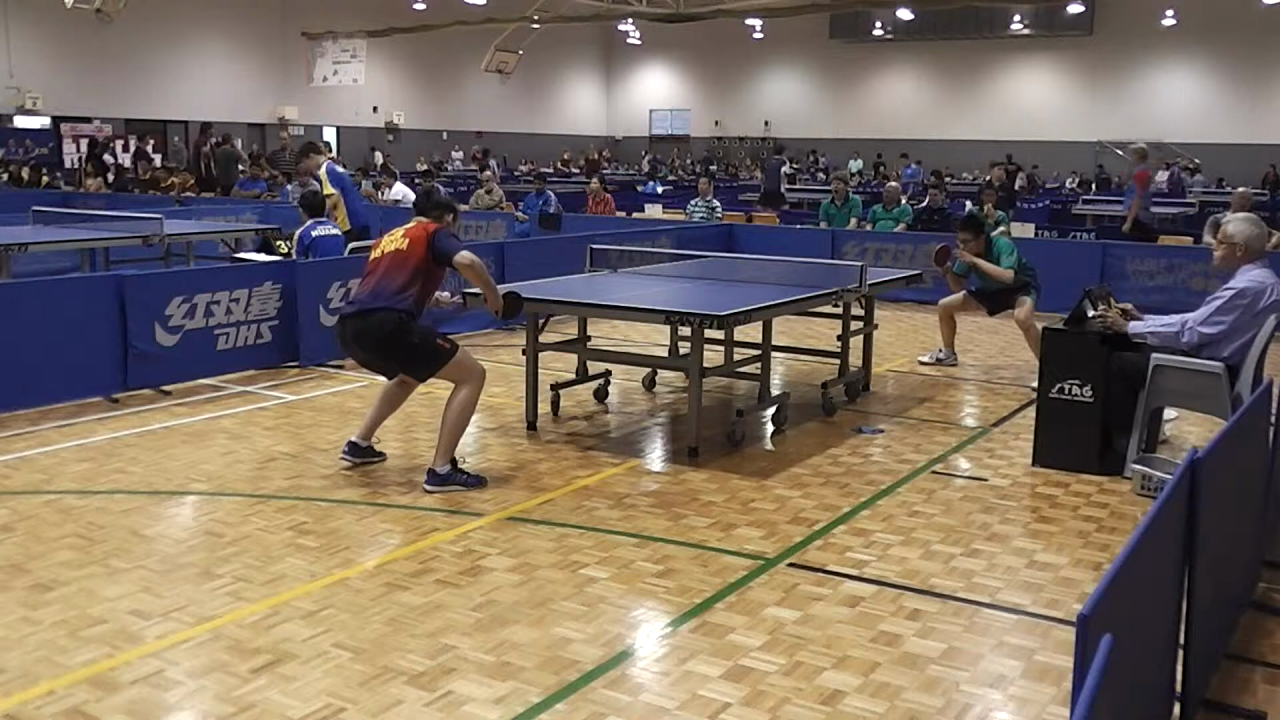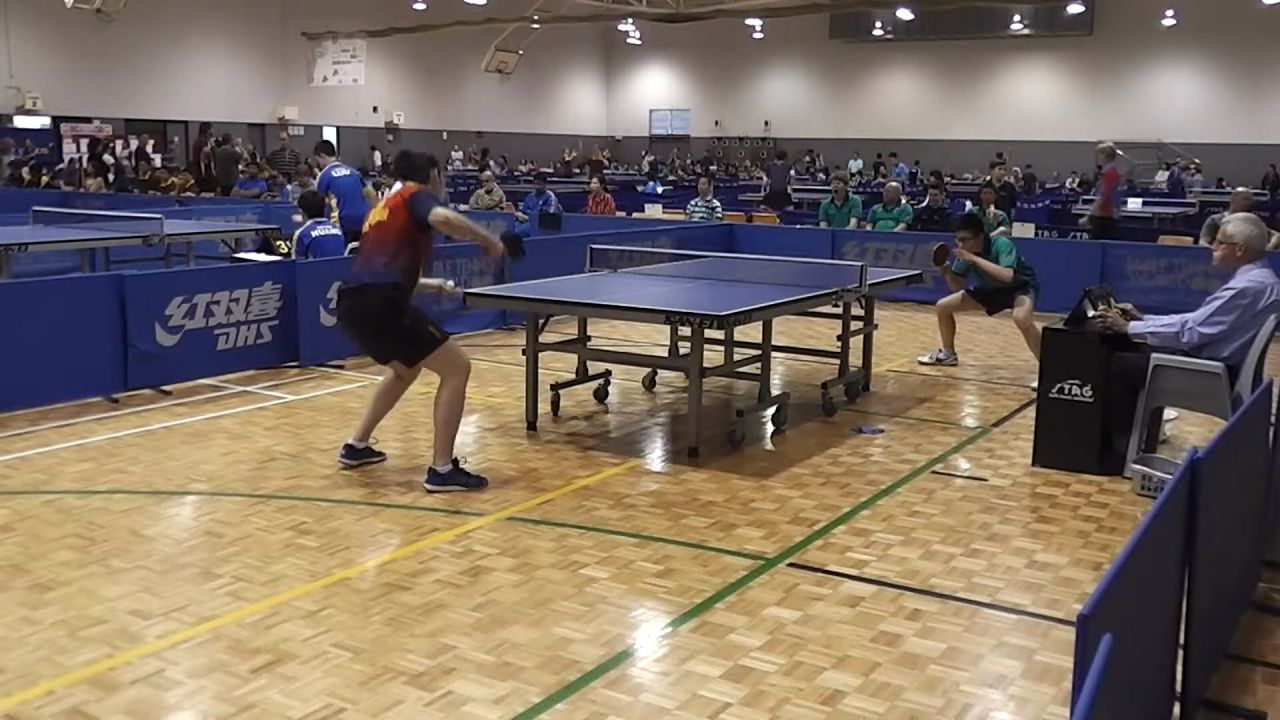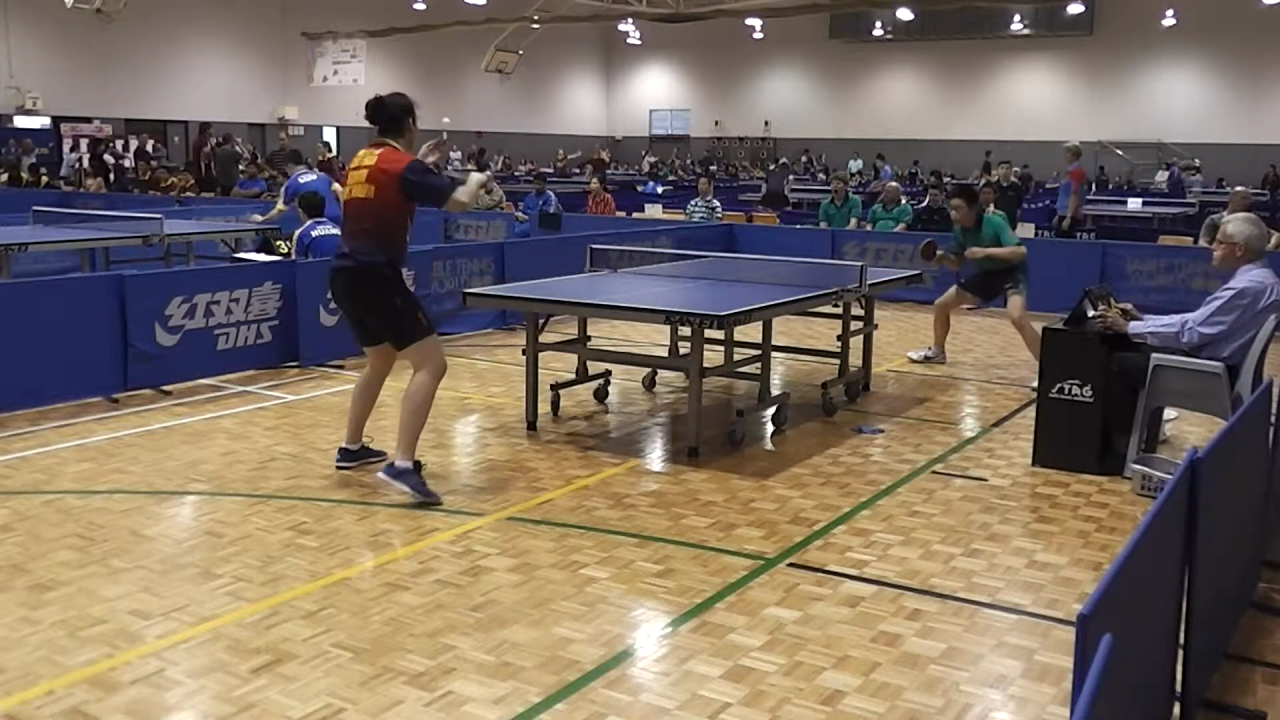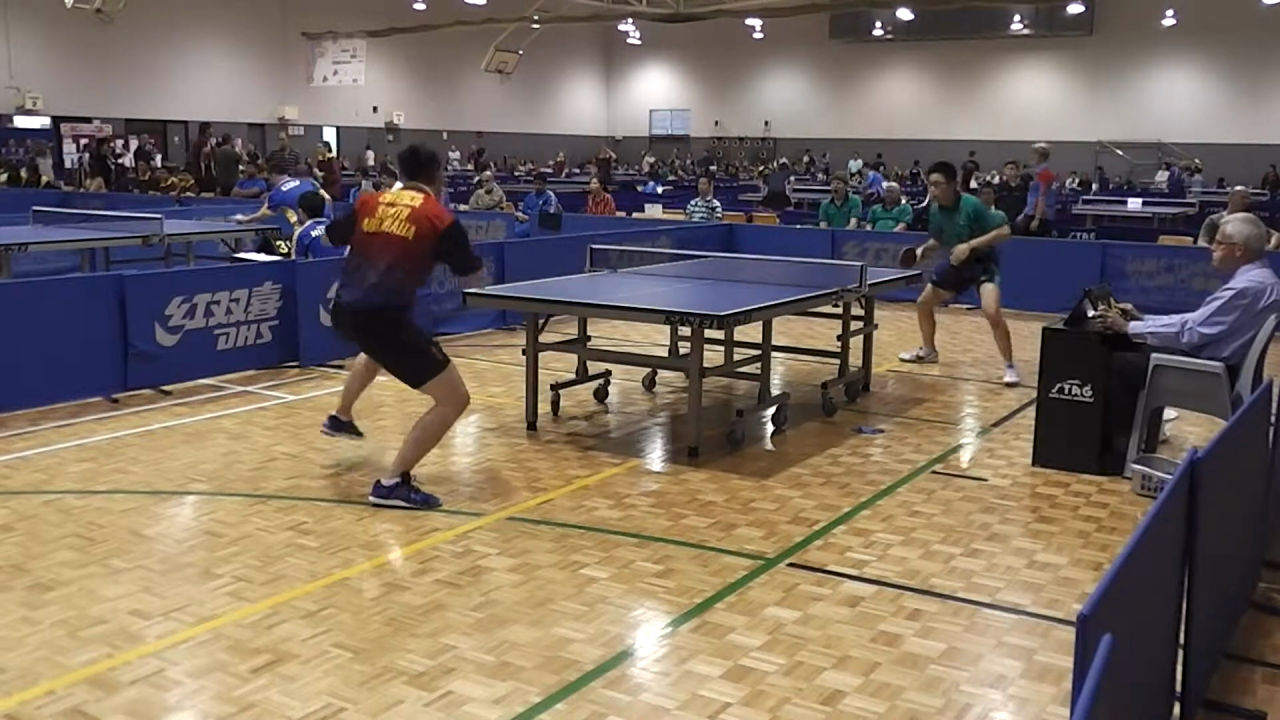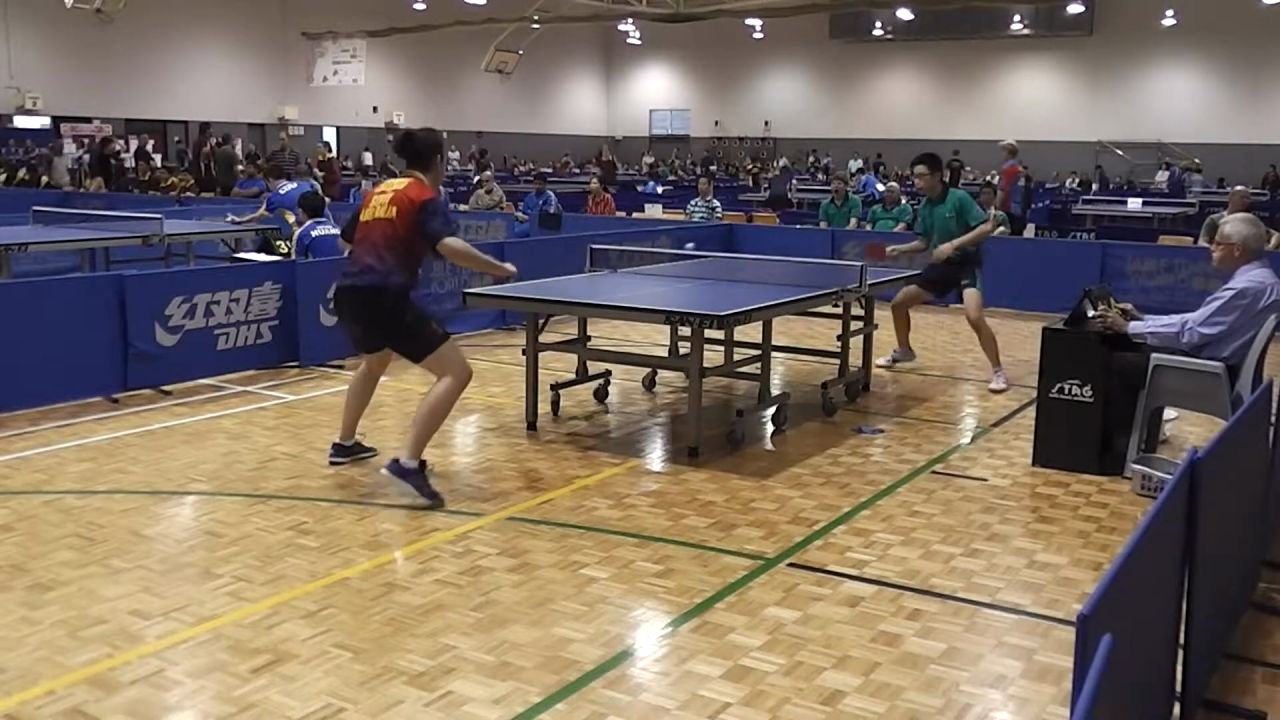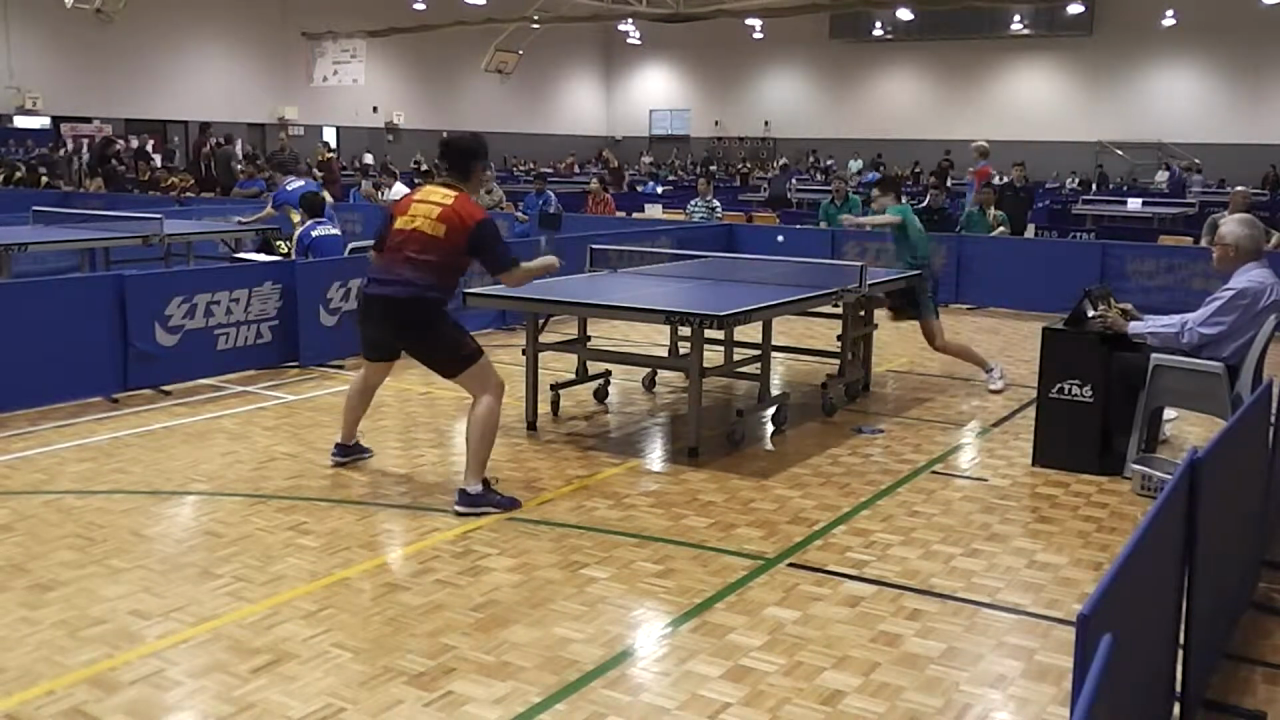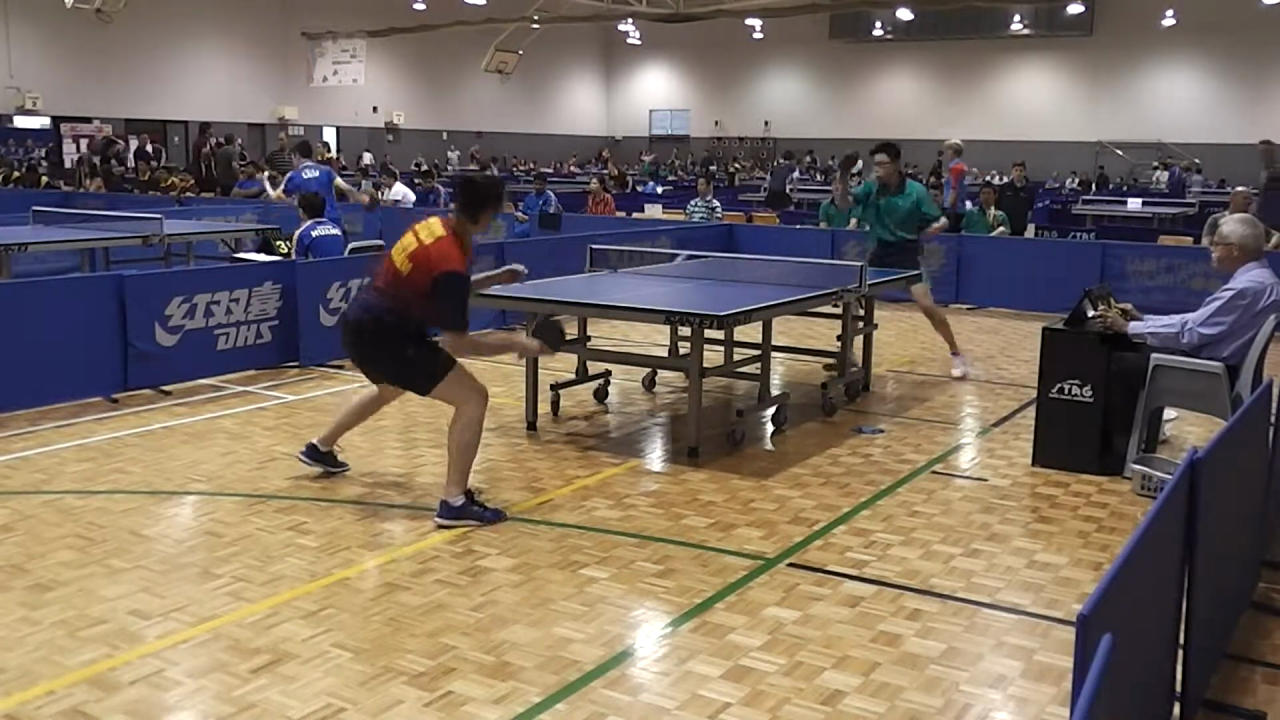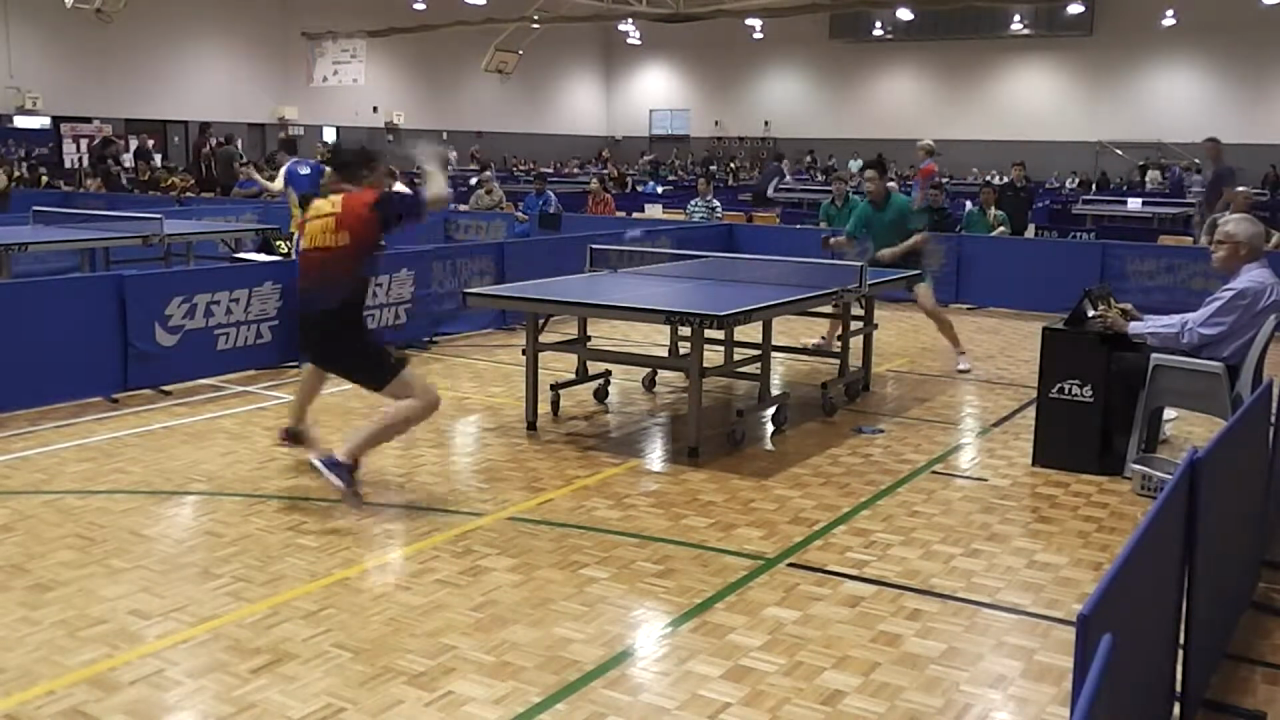
dt=0.4s
person 1, frame 1
left shoulder: (389, 237)
right shoulder: (436, 233)
right elbow: (466, 261)
left wrist: (425, 297)
right wrist: (492, 295)
left hip: (350, 328)
right hip: (386, 327)
left knee: (408, 375)
right knee: (472, 375)
left ankle: (359, 444)
right ankle: (441, 470)
person 1, frame 2
left shoulder: (386, 206)
right shoulder: (418, 197)
right elbow: (442, 218)
left wrist: (429, 284)
right wrist: (489, 240)
left hip: (351, 305)
right hip: (378, 304)
left knee: (406, 369)
right knee: (456, 368)
left ankle: (357, 445)
right ankle: (442, 469)
person 1, frame 3
left shoulder: (360, 162)
right shoulder: (403, 165)
right elbow: (457, 201)
right wrist: (476, 179)
left hip: (347, 276)
right hip: (376, 278)
left knee: (380, 361)
right knee: (430, 365)
left ankle: (351, 447)
right ankle: (402, 464)
person 1, frame 4
left shoulder: (368, 201)
right shoulder: (440, 218)
left elbow: (333, 238)
right elbow: (473, 274)
left hip: (345, 310)
right hip: (384, 316)
left knee: (378, 351)
right knee: (454, 398)
left ankle: (341, 416)
right ankle: (391, 483)
person 1, frame 5
left shoulder: (378, 193)
right shoulder: (425, 199)
left elbow: (349, 238)
right elbow: (450, 247)
right wrist: (500, 269)
left hip: (348, 294)
right hip: (383, 298)
left knee: (375, 361)
right knee: (456, 374)
left ankle: (345, 443)
right ankle: (408, 461)
person 1, frame 6
left shoulder: (408, 200)
right shoulder: (472, 216)
right elbow: (511, 276)
right wrist: (545, 264)
left hip: (374, 302)
right hip: (419, 311)
left knee: (372, 372)
right knee: (489, 388)
left ankle: (346, 444)
right ankle: (473, 489)
person 1, frame 7
left shoulder: (433, 226)
right shoulder: (450, 263)
right elbow: (455, 341)
left wrist: (493, 279)
right wrist: (515, 343)
left hip: (361, 325)
right hip: (383, 338)
left knee: (389, 389)
right knee: (473, 396)
left ankle: (320, 448)
right ankle: (454, 502)
person 1, frame 8
left shoulder: (314, 211)
right shoulder: (368, 205)
right elbow: (437, 198)
right wrist: (433, 169)
left hip: (308, 326)
right hip: (339, 328)
left knee: (323, 361)
right knee: (423, 400)
left ankle: (295, 428)
right ankle: (343, 459)
person 2, frame 1
left shoulder: (1249, 286)
right shoulder: (1259, 278)
left elbow: (1190, 331)
right elbow: (1196, 320)
left wrist: (1128, 327)
right wrist: (1143, 318)
right hip: (1214, 363)
left knee: (1119, 364)
right knee: (1137, 351)
left ankle: (1123, 446)
person 2, frame 2
left shoulder: (1248, 287)
right shoulder: (1257, 278)
left elbow: (1190, 331)
right elbow: (1197, 320)
left wrist: (1129, 327)
right wrist: (1143, 318)
right hip: (1214, 361)
left knee: (1119, 363)
right knee: (1137, 351)
left ankle: (1124, 447)
person 2, frame 3
left shoulder: (1249, 286)
right shoulder: (1258, 278)
left elbow: (1190, 331)
right elbow: (1197, 320)
left wrist: (1129, 327)
right wrist: (1142, 318)
right hip: (1214, 362)
left knee: (1119, 363)
right knee: (1137, 352)
left ankle: (1123, 447)
right ankle: (1141, 439)
person 2, frame 4
left shoulder: (1248, 287)
right shoulder: (1258, 279)
left elbow: (1190, 331)
right elbow: (1197, 320)
left wrist: (1129, 327)
right wrist: (1143, 318)
right hip: (1215, 363)
left knee: (1119, 363)
right knee: (1138, 352)
left ankle: (1123, 448)
right ankle: (1140, 440)
person 2, frame 5
left shoulder: (1248, 287)
right shoulder: (1258, 278)
left elbow: (1189, 331)
right elbow: (1197, 320)
left wrist: (1128, 327)
right wrist: (1142, 318)
right hip: (1215, 363)
left knee: (1120, 364)
right knee: (1139, 353)
left ankle: (1123, 448)
right ankle: (1141, 441)
person 2, frame 6
left shoulder: (1247, 287)
right shoulder: (1258, 279)
left elbow: (1190, 331)
right elbow: (1197, 320)
left wrist: (1128, 328)
right wrist: (1143, 318)
right hip: (1216, 365)
left knee: (1120, 364)
right knee: (1142, 352)
left ankle: (1123, 448)
right ankle: (1139, 440)
person 2, frame 7
left shoulder: (1248, 287)
right shoulder: (1258, 279)
left elbow: (1189, 332)
right elbow: (1196, 320)
left wrist: (1128, 327)
right wrist: (1142, 318)
right hip: (1215, 364)
left knee: (1120, 364)
right knee: (1141, 353)
left ankle: (1122, 446)
right ankle: (1141, 440)
person 2, frame 8
left shoulder: (1248, 287)
right shoulder: (1257, 279)
left elbow: (1189, 331)
right elbow: (1197, 320)
left wrist: (1128, 327)
right wrist: (1143, 318)
right hip: (1216, 365)
left knee: (1120, 364)
right knee: (1141, 352)
left ankle: (1123, 446)
right ankle: (1140, 439)
person 3, frame 1
left shoulder: (1003, 245)
right shoulder: (967, 252)
left elbow: (1008, 277)
right elbow: (958, 288)
left wrist: (976, 260)
right wrist: (948, 272)
left hip: (1021, 288)
right hip: (991, 290)
left knee: (1022, 318)
right knee: (944, 306)
right ankle: (948, 353)
person 3, frame 2
left shoulder: (1002, 245)
right shoulder: (965, 251)
left elbow: (1008, 276)
right elbow: (957, 287)
left wrist: (975, 259)
right wrist: (947, 271)
left hip: (1020, 287)
right hip: (990, 289)
left knee: (1021, 318)
right knee: (943, 307)
right ankle: (948, 354)
person 3, frame 3
left shoulder: (994, 223)
right shoulder: (960, 229)
left elbow: (1021, 252)
right elbow: (958, 264)
left wrist: (986, 251)
right wrist: (943, 257)
left hip: (1010, 273)
right hip: (984, 274)
left knee: (1017, 317)
right knee: (940, 306)
right ankle: (936, 352)
person 3, frame 4
left shoulder: (972, 205)
right shoulder: (935, 210)
left elbow: (1003, 231)
left wrist: (970, 245)
right wrist: (924, 248)
left hip: (983, 262)
right hip: (956, 263)
left knee: (992, 312)
right knee: (923, 303)
left ankle: (1010, 366)
right ankle: (928, 351)
person 3, frame 5
left shoulder: (959, 198)
right shoulder: (924, 207)
left elbow: (988, 227)
right elbow: (923, 242)
left wrist: (952, 244)
right wrist: (898, 249)
left hip: (967, 263)
right hip: (941, 264)
left knee: (974, 317)
right knee: (898, 303)
left ankle: (998, 372)
right ankle: (903, 351)
person 3, frame 6
left shoulder: (898, 209)
right shoulder: (904, 213)
left elbow: (895, 220)
left wrist: (859, 221)
left hip: (918, 279)
left knee: (939, 343)
left ankle: (991, 369)
person 3, frame 7
left shoulder: (916, 191)
right shoulder: (871, 188)
left elbow: (941, 220)
left wrist: (938, 226)
left hip: (907, 252)
right hip: (881, 251)
left knee: (928, 307)
left ankle: (956, 354)
person 3, frame 8
left shoulder: (902, 204)
right shoulder: (863, 209)
left elbow: (922, 236)
right elbow: (849, 238)
left wrist: (896, 250)
right wrist: (834, 241)
left hip: (908, 261)
right hip: (880, 262)
left knee: (929, 307)
left ankle: (960, 352)
right ankle: (828, 341)
